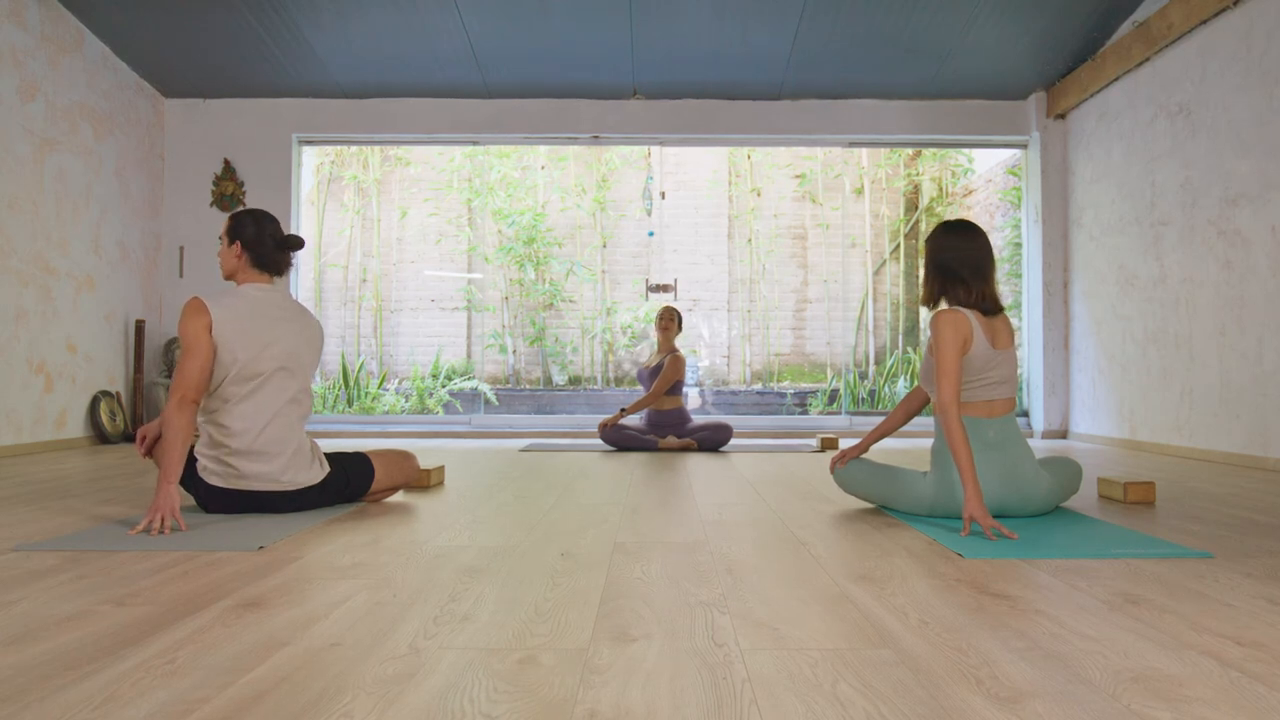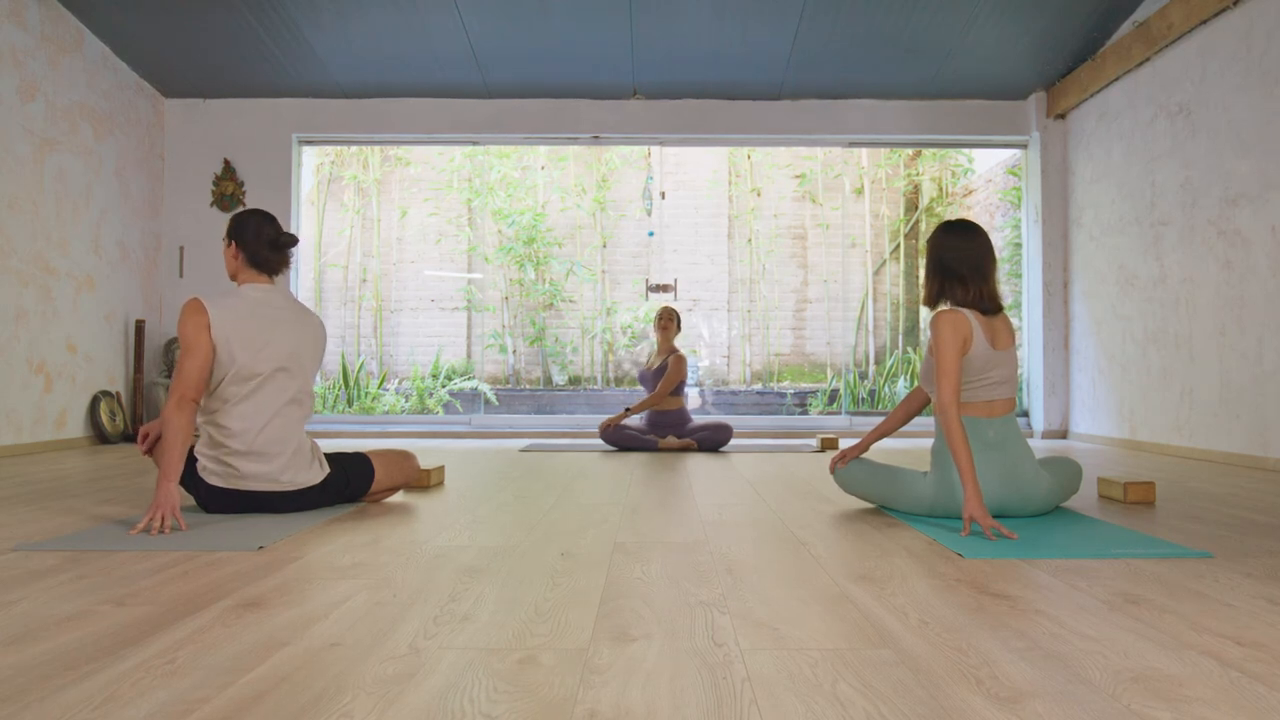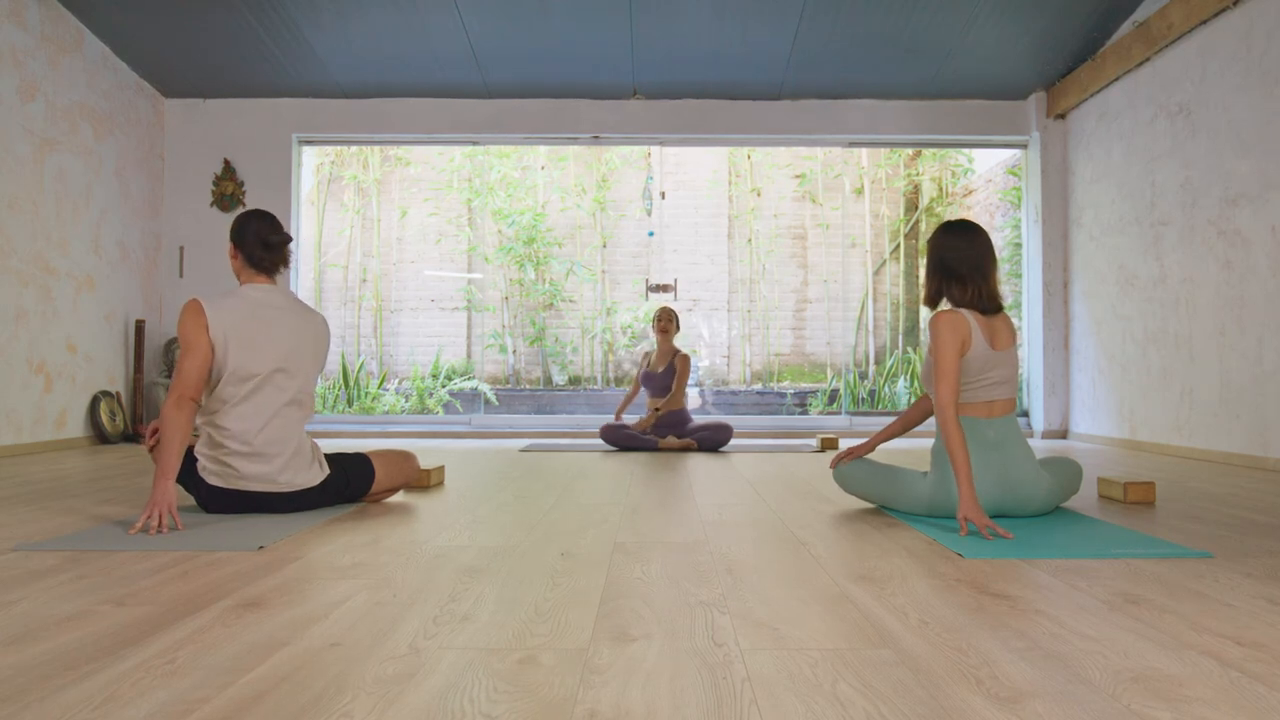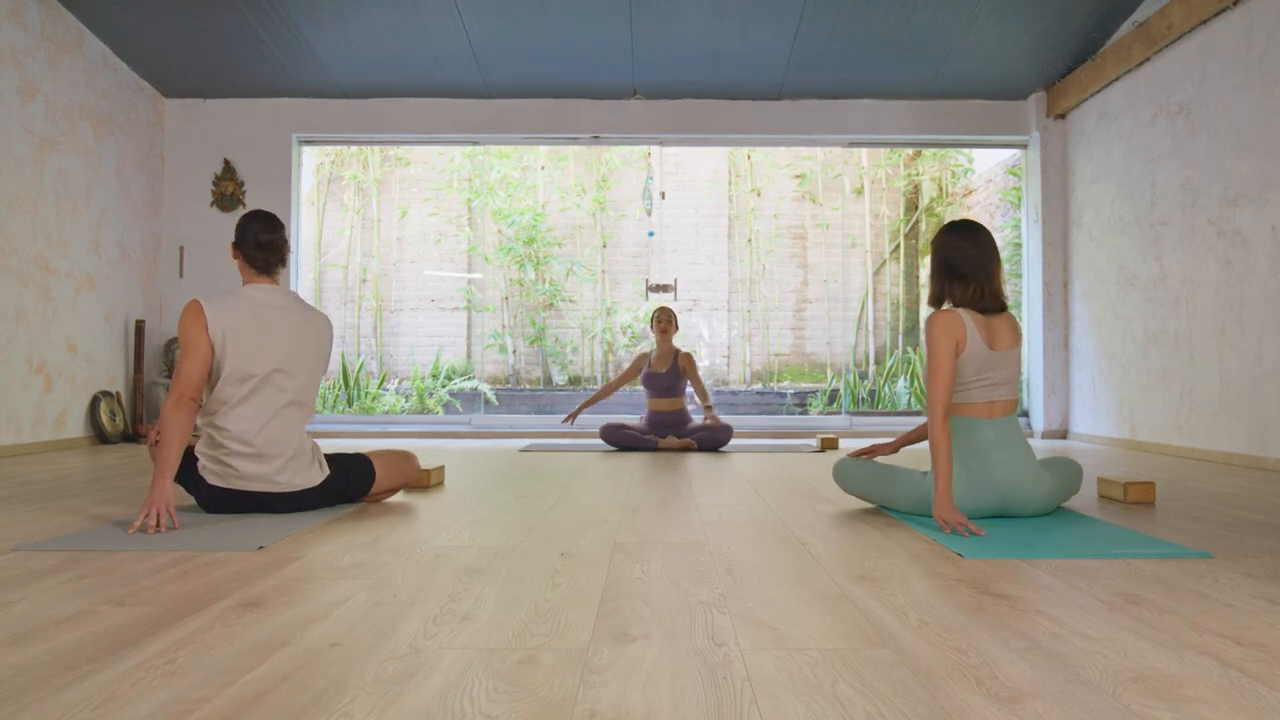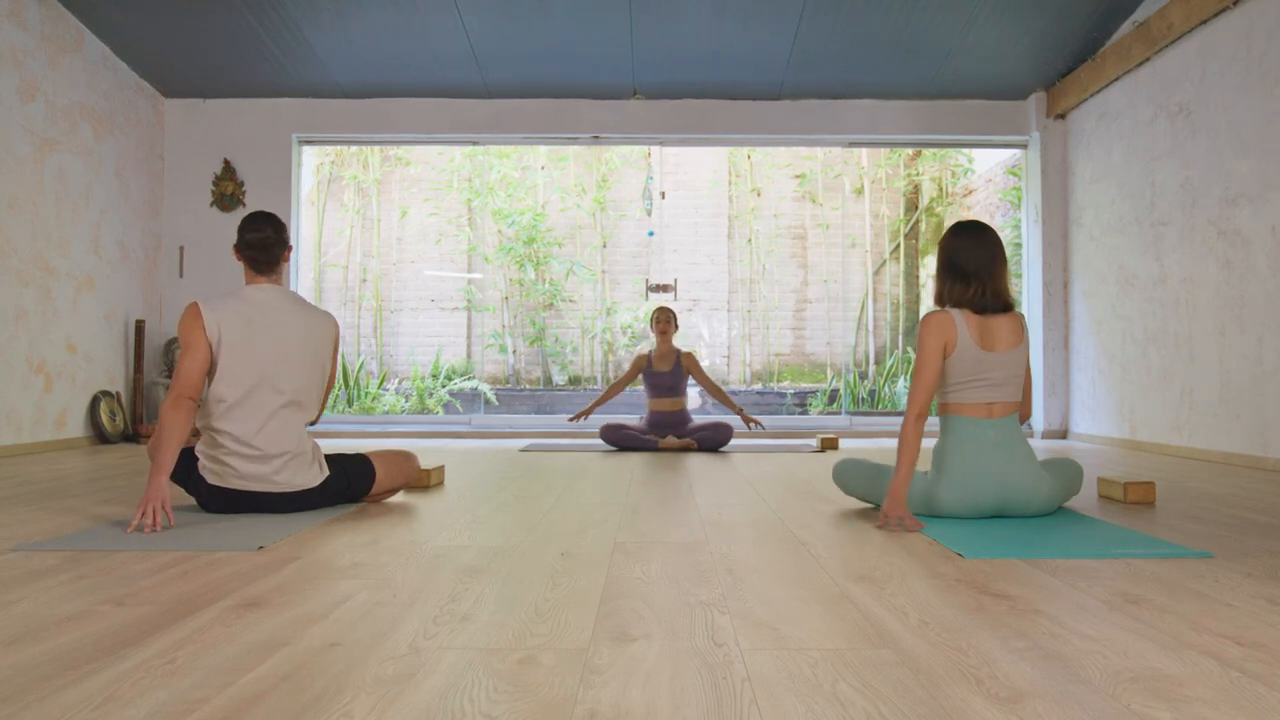
dt=0.4s
person 1, frame 1
left shoulder: (203, 312)
right shoulder: (309, 323)
left elbow: (185, 400)
left wrist: (166, 487)
right wrist: (166, 421)
left hip: (221, 490)
right hip: (297, 488)
left knee: (158, 439)
right knee: (408, 464)
person 1, frame 2
left shoulder: (202, 312)
right shoulder: (313, 323)
left elbow: (184, 400)
left wrist: (166, 487)
right wrist: (168, 421)
left hip: (220, 489)
right hip: (296, 488)
left knee: (160, 442)
right knee: (408, 464)
person 1, frame 3
left shoulder: (202, 313)
right shoulder: (316, 323)
left elbow: (183, 400)
left wrist: (163, 485)
right wrist: (175, 423)
left hip: (220, 490)
right hip: (296, 489)
left knee: (161, 442)
right knee: (408, 464)
person 1, frame 4
left shoulder: (203, 314)
right shoulder: (319, 323)
left elbow: (183, 400)
left wrist: (161, 485)
right wrist: (181, 425)
left hip: (221, 489)
right hip: (297, 489)
left knee: (161, 443)
right knee: (409, 464)
person 1, frame 5
left shoulder: (203, 316)
right shoulder: (324, 324)
left elbow: (182, 400)
left wrist: (158, 481)
left hip: (221, 489)
right hip: (298, 488)
left knee: (158, 444)
right knee: (409, 465)
person 2, frame 1
left shoulder: (948, 321)
right shoulder: (1002, 322)
left elbow: (948, 409)
right elbow: (928, 391)
left wrist: (971, 494)
right wrist: (866, 441)
left hip: (961, 478)
right hip: (1021, 486)
left knee: (845, 470)
right knee: (1069, 468)
person 2, frame 2
left shoulder: (948, 322)
right shoulder: (1002, 322)
left elbow: (948, 411)
right elbow: (928, 391)
left wrist: (971, 494)
right wrist: (866, 442)
left hip: (961, 481)
right hip: (1022, 487)
left knee: (846, 471)
right knee: (1069, 469)
person 2, frame 3
left shoulder: (947, 322)
right shoulder: (1005, 323)
left elbow: (947, 412)
left wrist: (966, 496)
right wrist: (874, 442)
left hip: (963, 479)
right hip: (1021, 484)
left knee: (845, 470)
right knee: (1069, 469)
person 2, frame 4
left shoulder: (944, 322)
right shoulder: (1010, 323)
left elbow: (939, 414)
left wrist: (942, 497)
right wrist: (898, 443)
left hip: (966, 483)
right hip: (1022, 486)
left knee: (845, 469)
right knee: (1070, 470)
left ankle: (952, 504)
person 2, frame 5
left shoulder: (938, 324)
right shoulder: (1018, 323)
left elbow: (916, 413)
left wrist: (897, 493)
left hip: (962, 485)
right hip: (1023, 486)
left knee: (844, 470)
right knee: (1070, 470)
person 3, frame 1
left shoulder: (676, 358)
right shoulder: (654, 355)
left elbow: (655, 395)
left wrist: (620, 414)
left hip: (678, 424)
right hip: (651, 424)
right knee: (607, 431)
right ankle: (666, 443)
person 3, frame 2
left shoulder: (678, 358)
right shoulder: (652, 356)
left elbow: (660, 395)
left wrist: (624, 414)
left hip: (679, 425)
right hip: (651, 425)
left knee: (724, 430)
right knee: (608, 432)
right ankle: (666, 444)
person 3, frame 3
left shoulder: (682, 358)
right shoulder: (646, 357)
left elbow: (677, 393)
right elbow: (634, 389)
left wrist: (654, 414)
right wrist: (619, 411)
left hip: (680, 425)
right hip: (651, 426)
left knee: (725, 431)
right knee: (607, 431)
right ankle: (666, 444)
person 3, frame 4
left shoulder: (684, 358)
right shoulder: (643, 359)
left elbow: (699, 387)
right elbow: (613, 385)
left wrist: (708, 409)
right wrist: (581, 407)
left hip: (681, 425)
right hip: (651, 425)
left knee: (724, 431)
right knee: (607, 431)
right ankle: (664, 444)
person 3, frame 5
left shoulder: (686, 358)
right shoulder: (642, 359)
left elbow: (711, 387)
right elbow: (619, 385)
left wrist: (740, 412)
right wrist: (592, 407)
left hip: (682, 425)
right hip: (651, 425)
left knee: (724, 431)
right knee: (607, 431)
left ankle: (651, 443)
right ankle: (663, 444)
